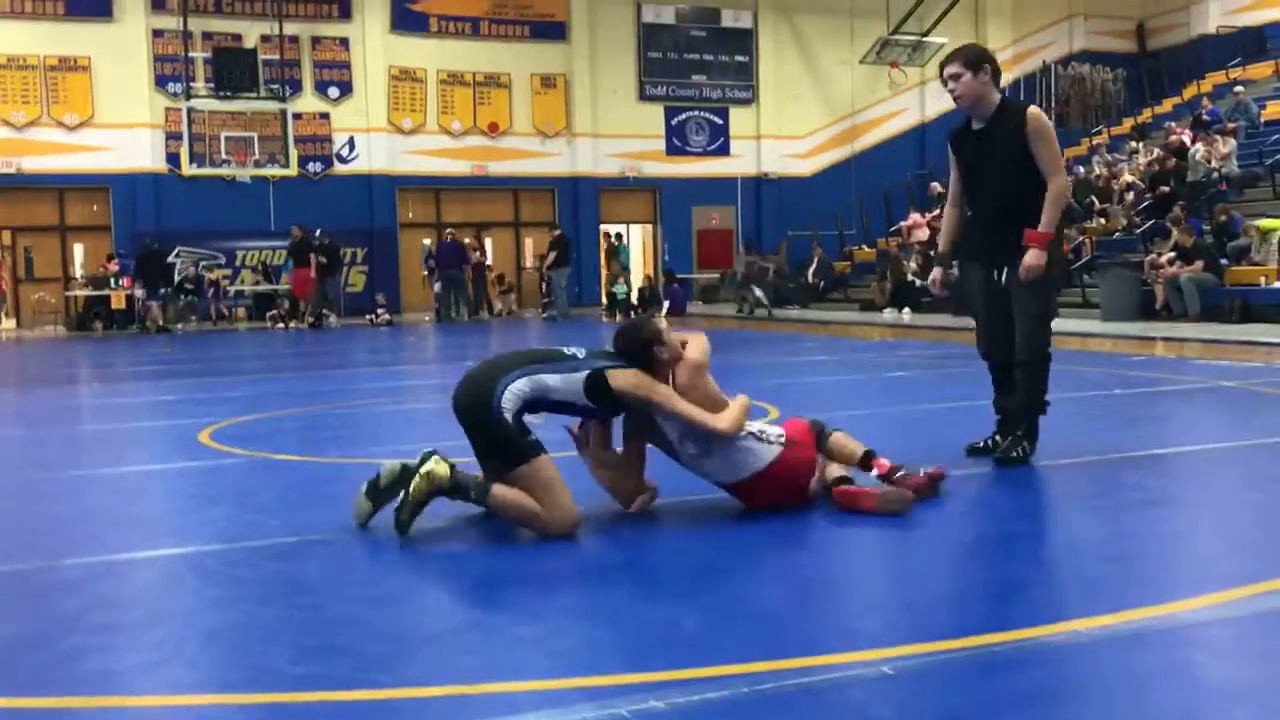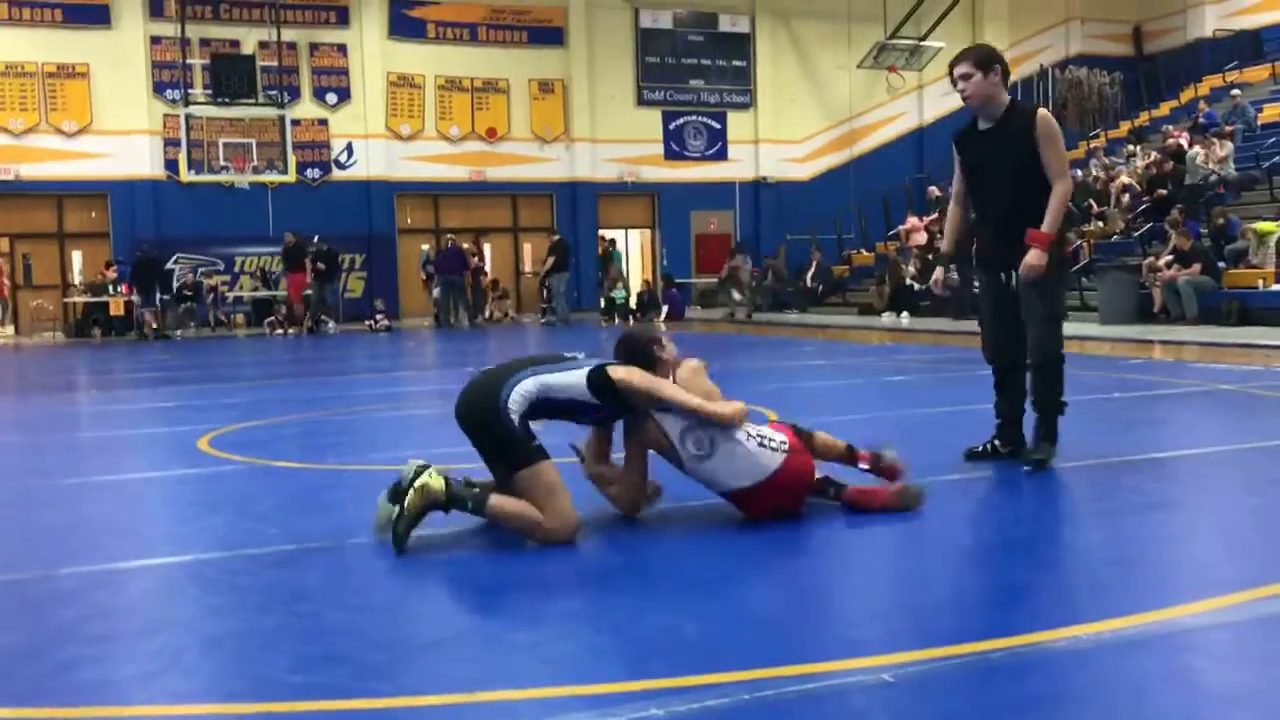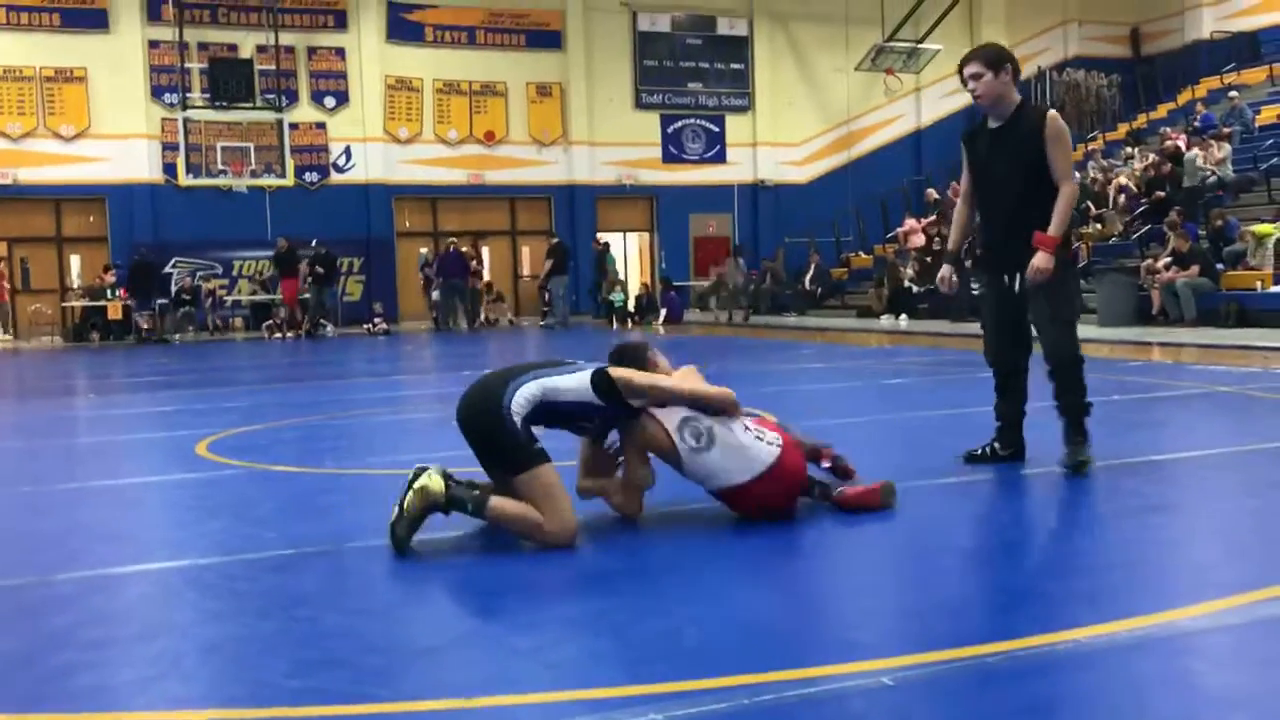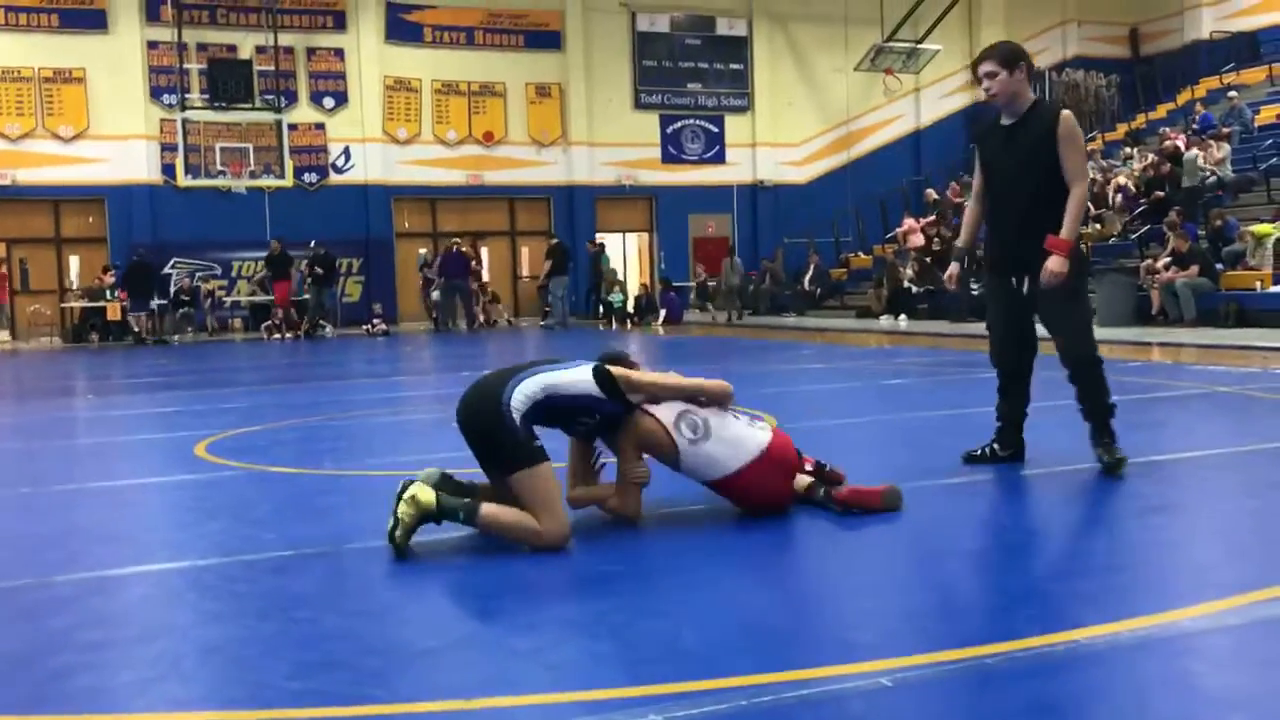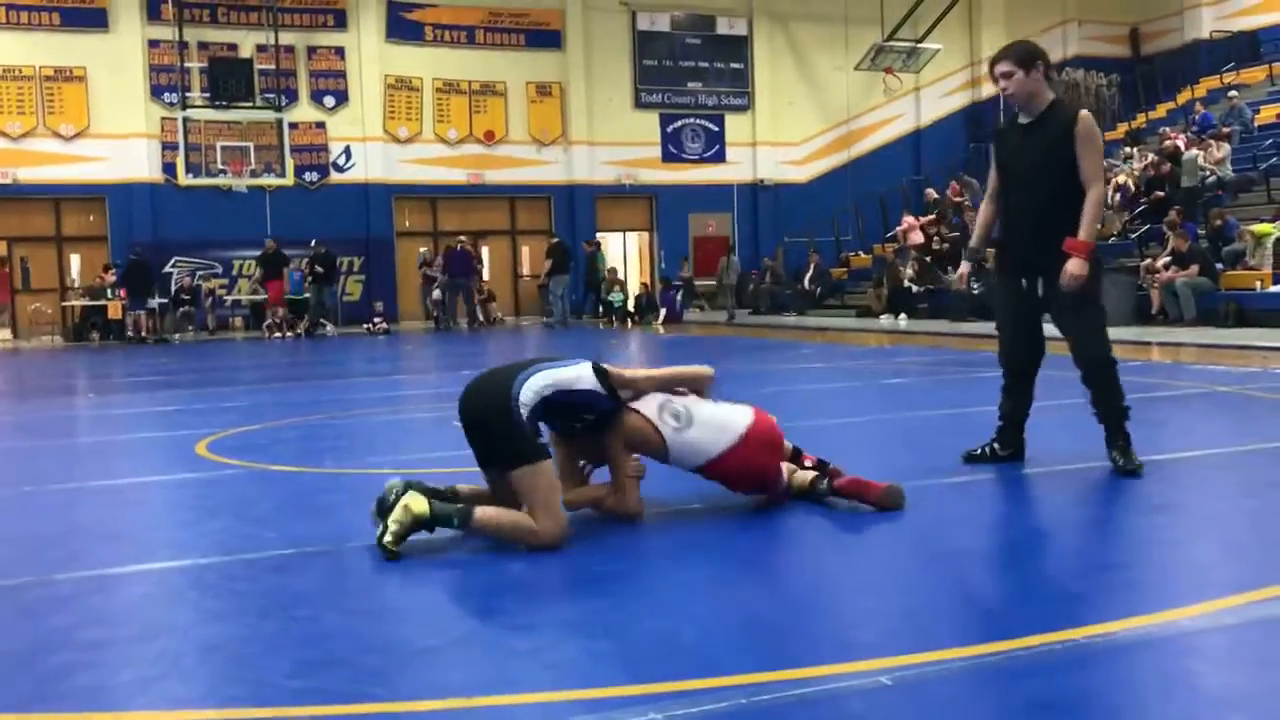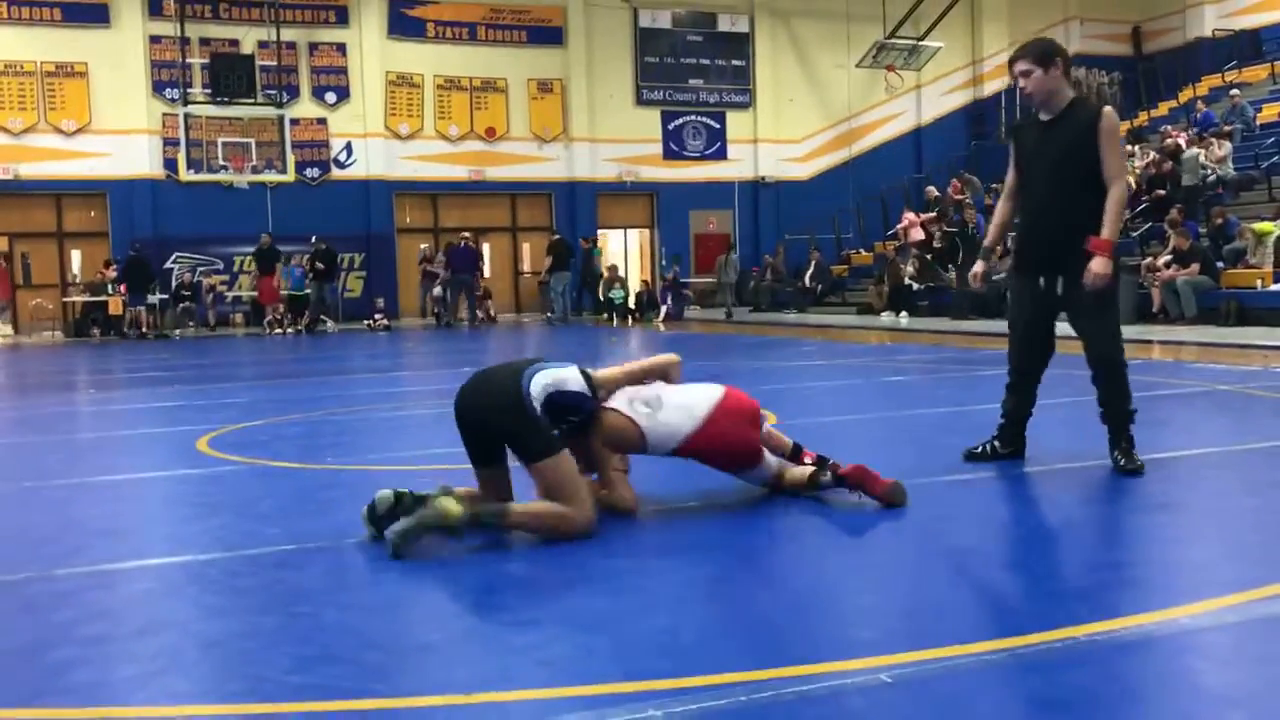
dt=0.1s
person 1, frame 1
left shoulder: (1028, 118)
right shoulder: (958, 139)
left elbow: (1057, 181)
right elbow: (956, 202)
left wrist: (1040, 243)
right wrist: (942, 260)
left hip: (1030, 253)
right hip: (983, 258)
left knee: (1031, 345)
right knee: (995, 348)
left ankle: (1025, 431)
right ankle: (1008, 427)
person 1, frame 2
left shoulder: (1036, 120)
right shoulder: (963, 139)
left elbow: (1062, 184)
right elbow: (959, 202)
left wrist: (1042, 243)
right wrist: (944, 260)
left hip: (1038, 255)
right hip: (992, 260)
left knee: (1043, 348)
right knee: (1000, 353)
left ankle: (1046, 433)
right ankle: (1008, 434)
person 1, frame 3
left shoulder: (1045, 122)
right shoulder: (974, 138)
left elbow: (1068, 186)
right elbow: (967, 201)
left wrist: (1050, 245)
right wrist: (951, 258)
left hip: (1043, 259)
right hip: (996, 264)
left knee: (1061, 349)
right knee: (1003, 356)
left ankle: (1076, 434)
right ankle: (1009, 438)
person 1, frame 4
left shoulder: (1059, 121)
right shoulder: (986, 137)
left elbow: (1079, 188)
right elbow: (978, 200)
left wrist: (1061, 250)
right wrist: (959, 255)
left hip: (1054, 261)
right hip: (1003, 266)
left knee: (1079, 352)
right knee: (1008, 359)
left ankle: (1103, 437)
right ankle: (1009, 438)
person 1, frame 5
left shoulder: (1077, 121)
right shoulder: (1004, 136)
left elbow: (1095, 189)
right elbow: (993, 199)
left wrist: (1078, 252)
right wrist: (971, 254)
left hip: (1066, 265)
right hip: (1013, 267)
left knee: (1093, 356)
right knee: (1016, 359)
left ankle: (1119, 441)
right ankle: (1009, 439)
person 1, frame 6
left shoulder: (1098, 118)
right shoulder: (1022, 133)
left elbow: (1117, 187)
right elbow: (1010, 197)
left wrist: (1103, 250)
right wrist: (986, 253)
left hip: (1083, 263)
right hip: (1031, 266)
left knee: (1106, 357)
right knee: (1024, 358)
left ankle: (1121, 442)
right ankle: (1010, 437)
person 2, frame 1
left shoulder: (608, 374)
right shoulder: (636, 382)
right elbow: (723, 427)
right wrist: (739, 404)
left hip: (477, 388)
right hip: (493, 400)
left knee: (509, 491)
right knee: (560, 520)
right ankle: (445, 476)
person 2, frame 2
left shoulder: (609, 382)
right shoulder: (635, 380)
right elbow: (722, 415)
right wrist: (739, 409)
left hip: (481, 394)
right hip: (499, 403)
left knee: (518, 499)
right knee: (560, 527)
left ankle: (426, 484)
right ankle: (441, 490)
person 2, frame 3
left shoulder: (603, 412)
right shoulder: (633, 383)
right elbow: (726, 398)
right wrist: (727, 414)
left hip: (480, 400)
right hip: (501, 408)
left knee: (522, 503)
right knee: (560, 529)
left ankle: (447, 487)
right ankle: (440, 491)
person 2, frame 4
left shoulder: (596, 416)
right shoulder: (627, 382)
right elbow: (722, 389)
left wrist: (627, 476)
right wrist: (715, 405)
left hip: (480, 399)
right hip: (501, 406)
left knee: (517, 503)
right knee: (553, 533)
left ankle: (442, 489)
right ankle: (431, 502)
person 2, frame 5
left shoulder: (573, 422)
right shoulder: (621, 383)
left elbow: (565, 495)
right elbow: (703, 375)
left hip: (479, 394)
right hip: (508, 401)
left knee: (509, 503)
right knee: (549, 533)
left ankle: (415, 495)
right ankle: (423, 508)
person 2, frame 6
right shoulder: (594, 384)
right elbow: (669, 361)
left hip: (471, 393)
right hip: (511, 400)
left knee: (494, 500)
right knee: (580, 520)
left ankle: (403, 501)
right ankle: (453, 512)
person 3, frame 1
left shoulder: (636, 417)
right shoulder: (693, 368)
left elbow: (628, 495)
right elbow: (697, 339)
left hip: (757, 496)
right hip: (787, 461)
right knee: (815, 429)
left ankle: (837, 483)
right ankle: (886, 472)
person 3, frame 2
left shoulder: (637, 423)
right shoulder: (689, 374)
left elbow: (631, 503)
left hip: (756, 503)
right hip: (787, 467)
right knee: (794, 432)
left ankle: (831, 488)
right ankle: (868, 460)
person 3, frame 3
left shoulder: (636, 428)
right shoulder: (689, 375)
left elbow: (630, 507)
left hip: (756, 500)
right hip: (783, 462)
left ankle: (827, 492)
right ankle: (824, 460)
person 3, frame 4
left shoulder: (627, 430)
left elbow: (629, 509)
left hip: (747, 487)
right hip: (776, 447)
left ankle: (827, 494)
right ankle: (811, 468)
person 3, frame 5
left shoulder: (615, 432)
right shoulder: (647, 388)
left elbow: (630, 506)
left wrist: (581, 495)
left hip: (742, 464)
right hip: (759, 424)
left knee: (776, 478)
left ankle: (830, 485)
right ankle: (810, 464)
person 3, frame 6
left shoulder: (598, 434)
right shoulder: (623, 390)
left elbow: (625, 502)
left hip: (719, 441)
right hip: (730, 399)
left knee: (775, 476)
left ankle: (835, 477)
right ankle: (809, 459)
